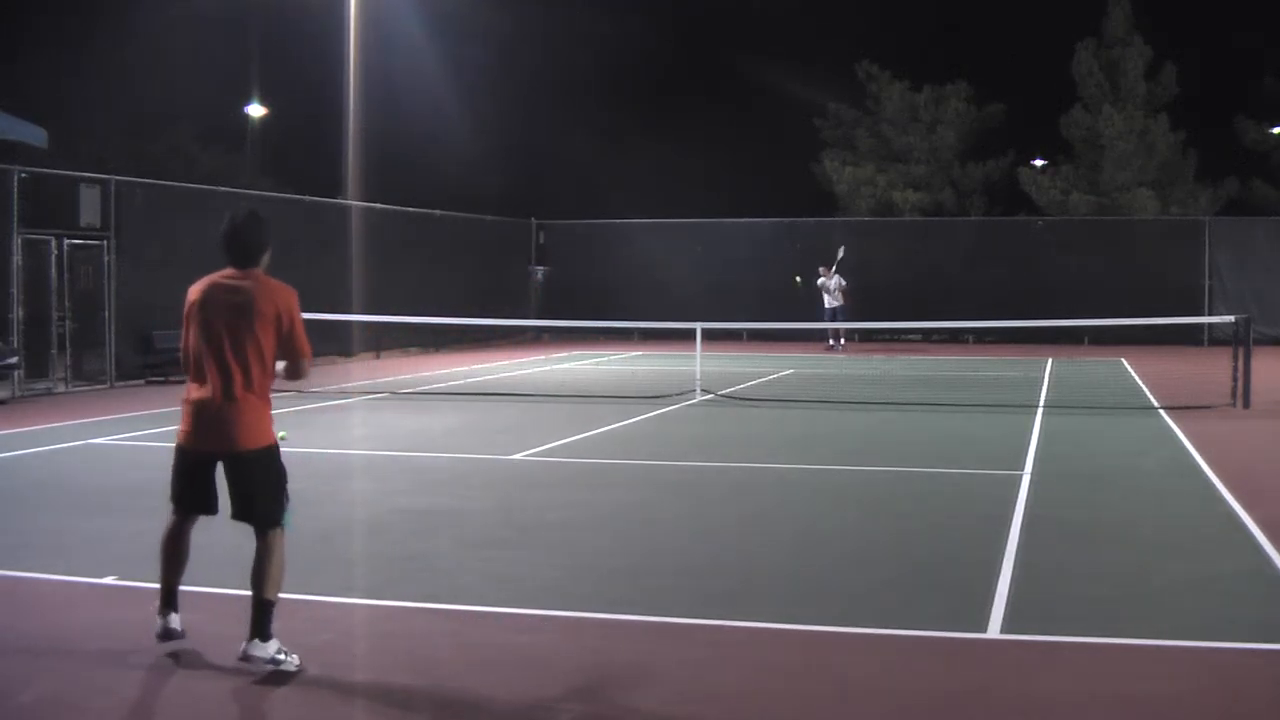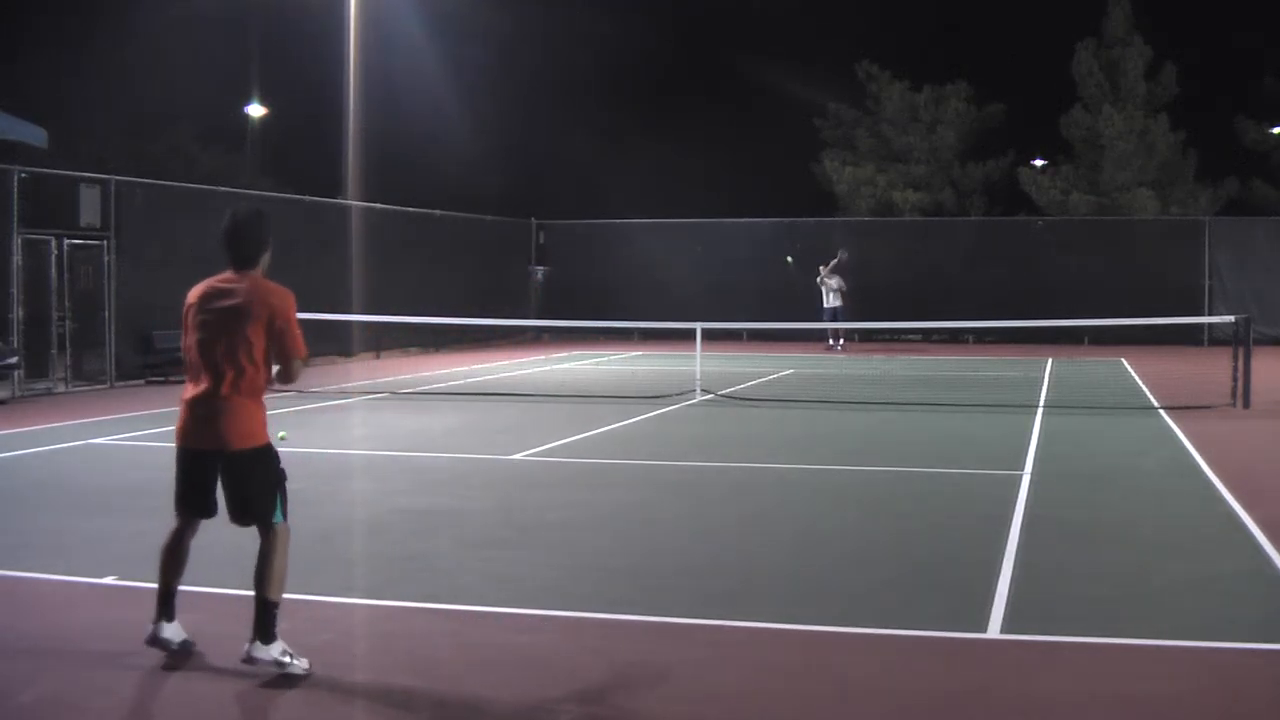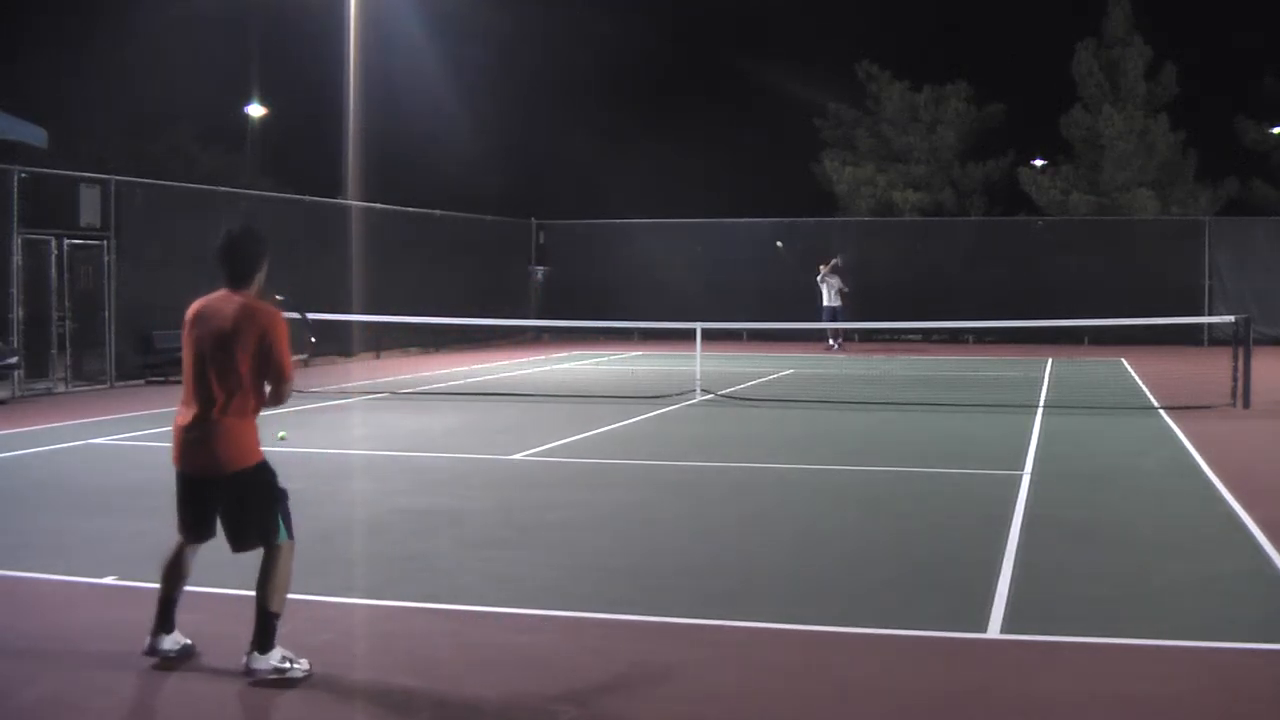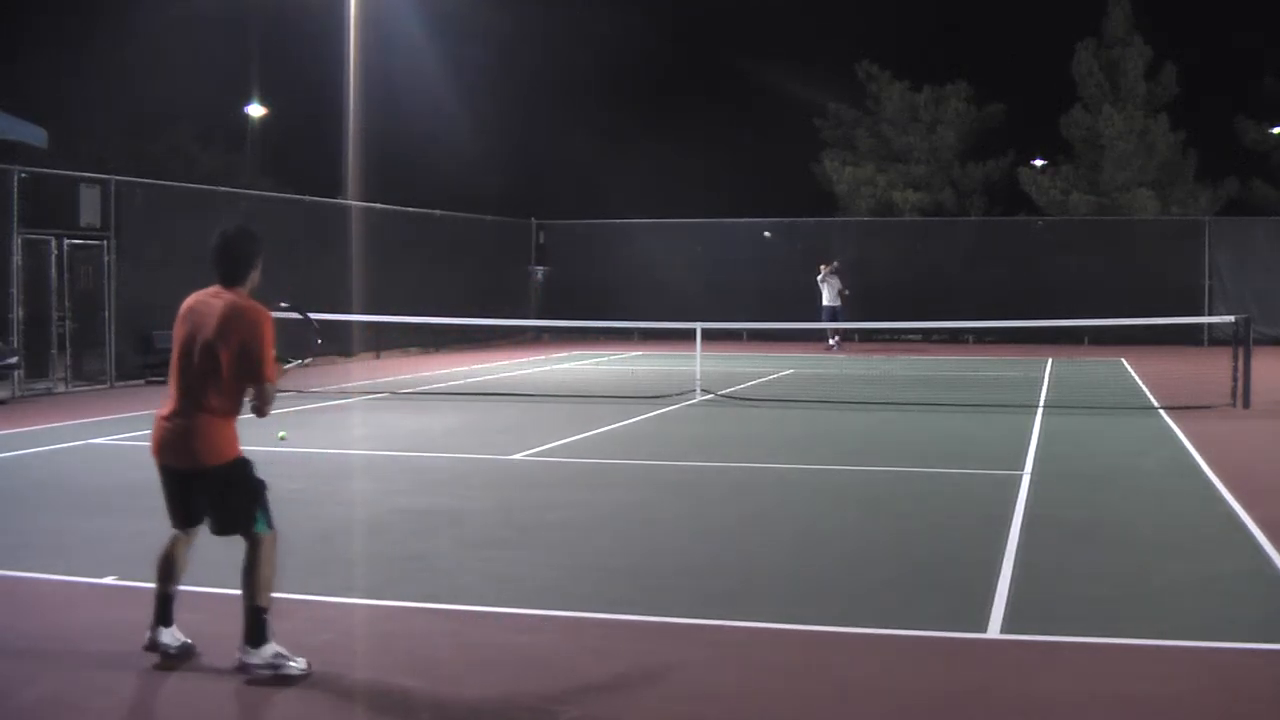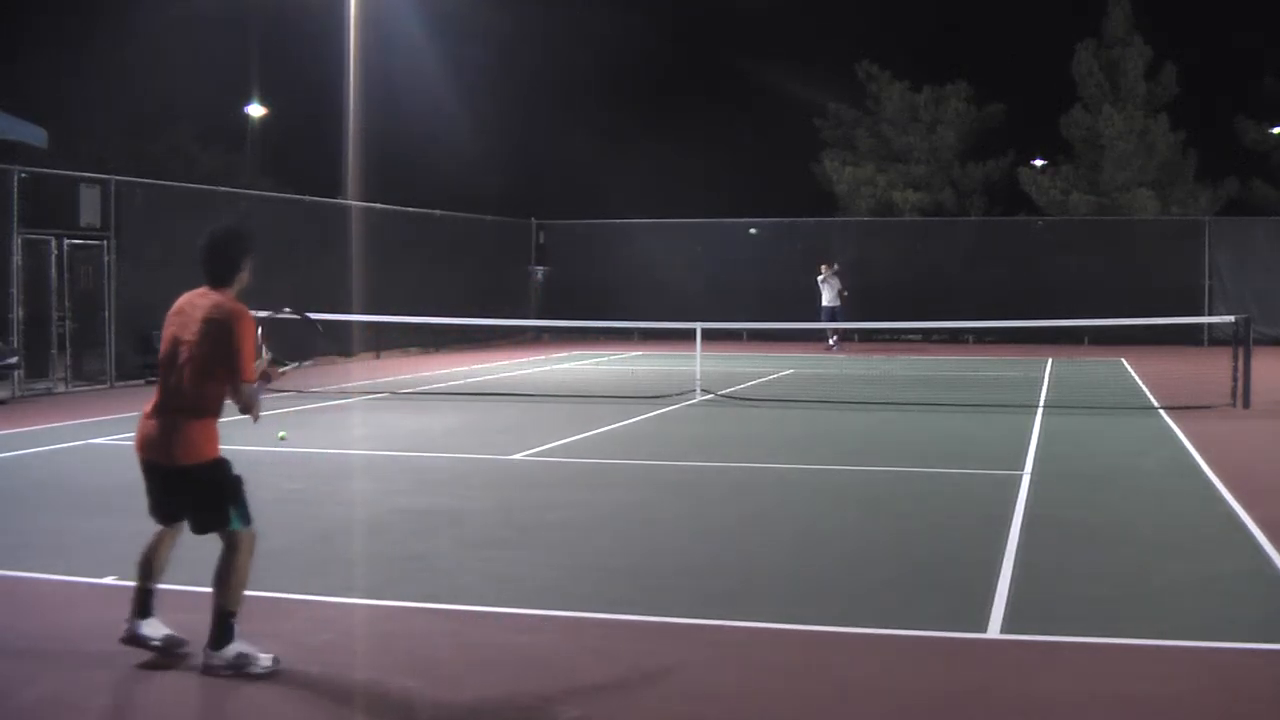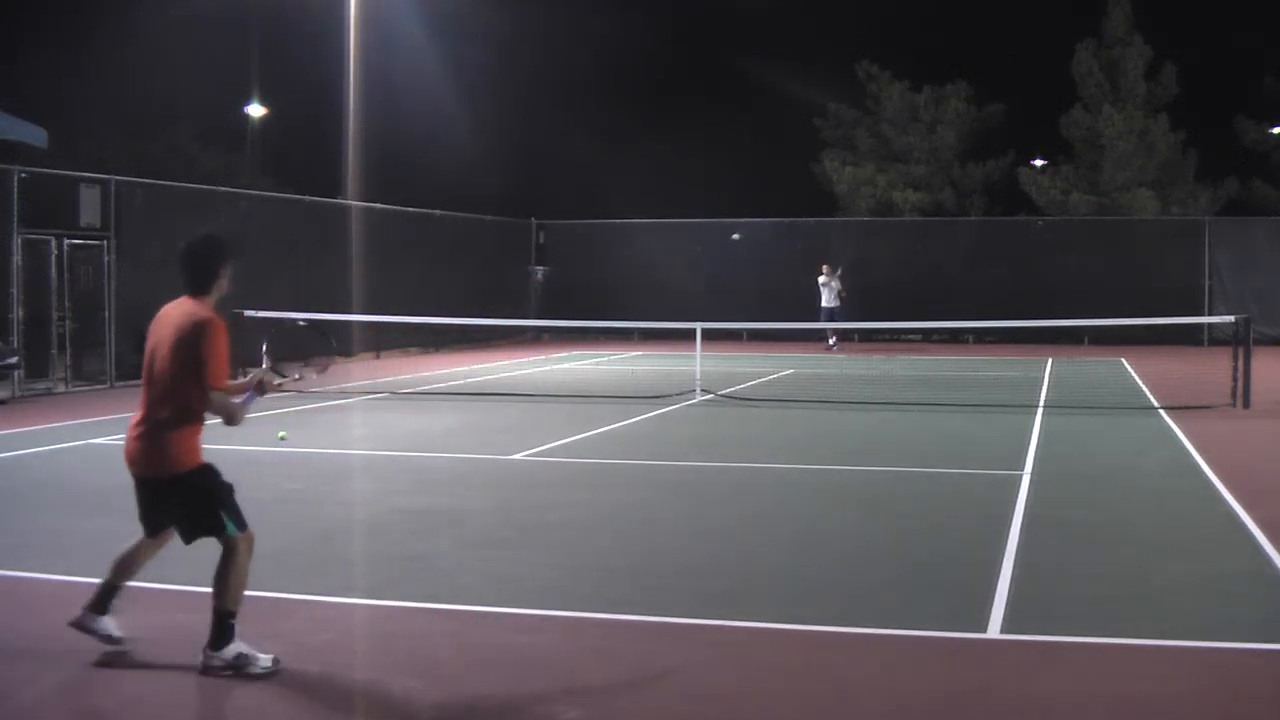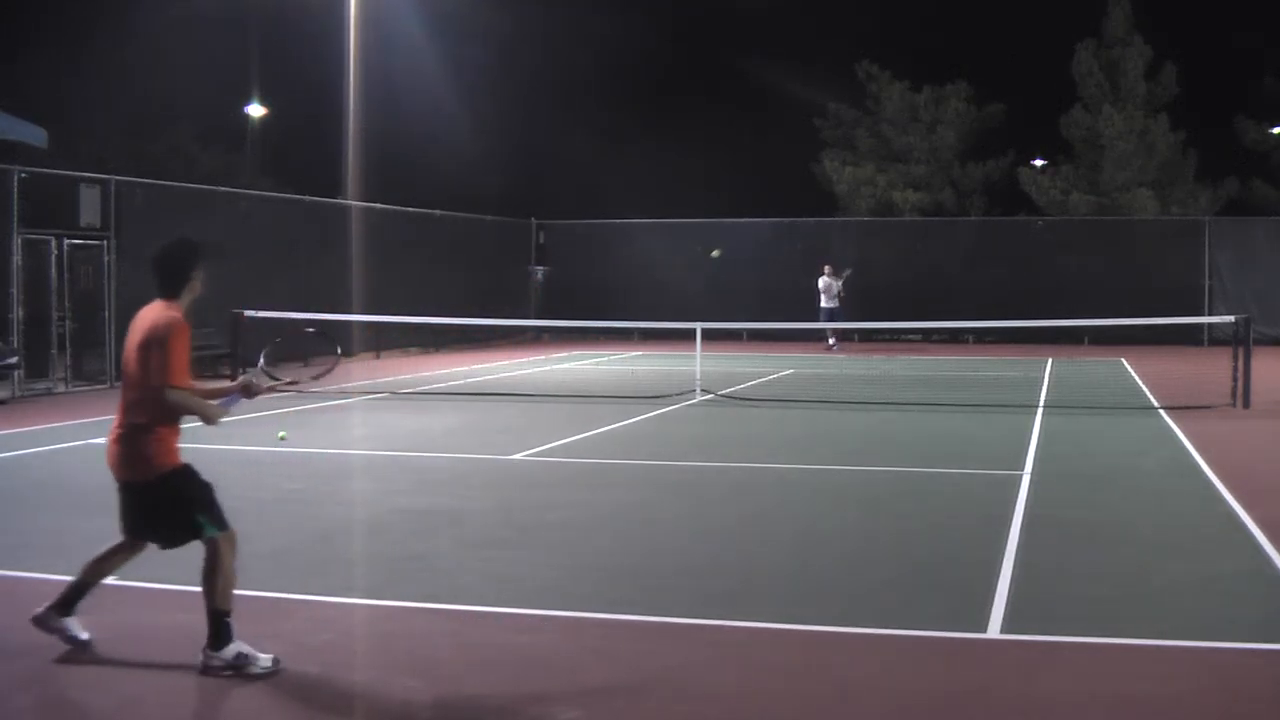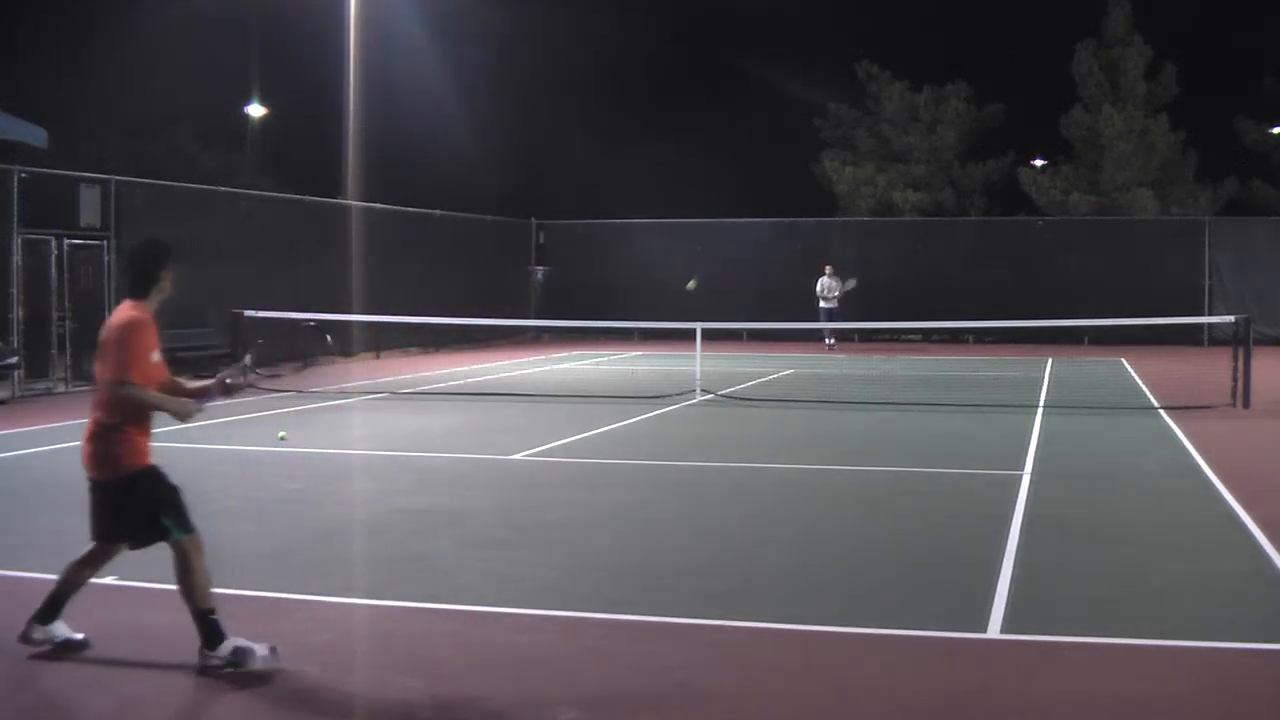
dt=0.1s
person 1, frame 1
left shoulder: (198, 292)
right shoulder: (280, 296)
left elbow: (188, 360)
right elbow: (299, 369)
left hip: (197, 426)
right hip: (249, 431)
left knee: (182, 518)
right knee: (272, 531)
left ankle: (168, 615)
right ankle: (260, 640)
person 1, frame 2
left shoulder: (198, 294)
right shoulder: (276, 298)
left elbow: (190, 360)
right elbow: (291, 372)
left hip: (193, 425)
right hip: (242, 432)
left knee: (187, 523)
right knee: (276, 531)
left ankle: (163, 623)
right ankle: (264, 642)
person 1, frame 3
left shoulder: (197, 311)
right shoulder: (267, 318)
right elbow: (280, 393)
left hip: (189, 446)
right hip: (235, 453)
left knee: (191, 538)
right knee: (280, 545)
left ankle: (163, 634)
right ankle: (264, 651)
person 1, frame 4
left shoulder: (190, 305)
right shoulder: (254, 317)
right elbow: (263, 395)
right wrist: (260, 403)
left hip: (168, 437)
right hip: (212, 445)
left knee: (184, 530)
right knee: (263, 537)
left ankle: (162, 629)
right ankle: (256, 647)
person 1, frame 5
left shoulder: (183, 305)
right shoulder: (235, 316)
right elbow: (242, 394)
left wrist: (248, 381)
right wrist: (255, 403)
left hip: (154, 437)
right hip: (189, 445)
left knee: (172, 524)
right knee: (241, 536)
left ankle: (142, 620)
right ankle: (221, 647)
person 1, frame 6
left shoulder: (169, 313)
right shoulder: (208, 324)
right elbow: (211, 401)
left wrist: (242, 385)
right wrist: (236, 409)
left hip: (143, 447)
right hip: (175, 454)
left knee: (158, 533)
right knee: (239, 540)
left ankle: (98, 612)
right ankle: (222, 647)
person 1, frame 7
left shoulder: (152, 319)
right shoulder: (173, 325)
right elbow: (172, 394)
left wrist: (229, 388)
right wrist: (205, 410)
left hip: (128, 452)
right hip: (152, 457)
left knee: (136, 540)
right knee: (221, 541)
left ankle: (58, 612)
right ankle: (221, 647)
person 1, frame 8
left shoulder: (130, 319)
right shoulder: (135, 324)
left elbow: (161, 385)
right elbow: (123, 391)
left wrist: (212, 386)
right wrist: (175, 407)
left hip: (105, 453)
right hip: (122, 454)
left knee: (110, 544)
right knee: (188, 541)
left ankle: (43, 622)
right ankle: (215, 645)
